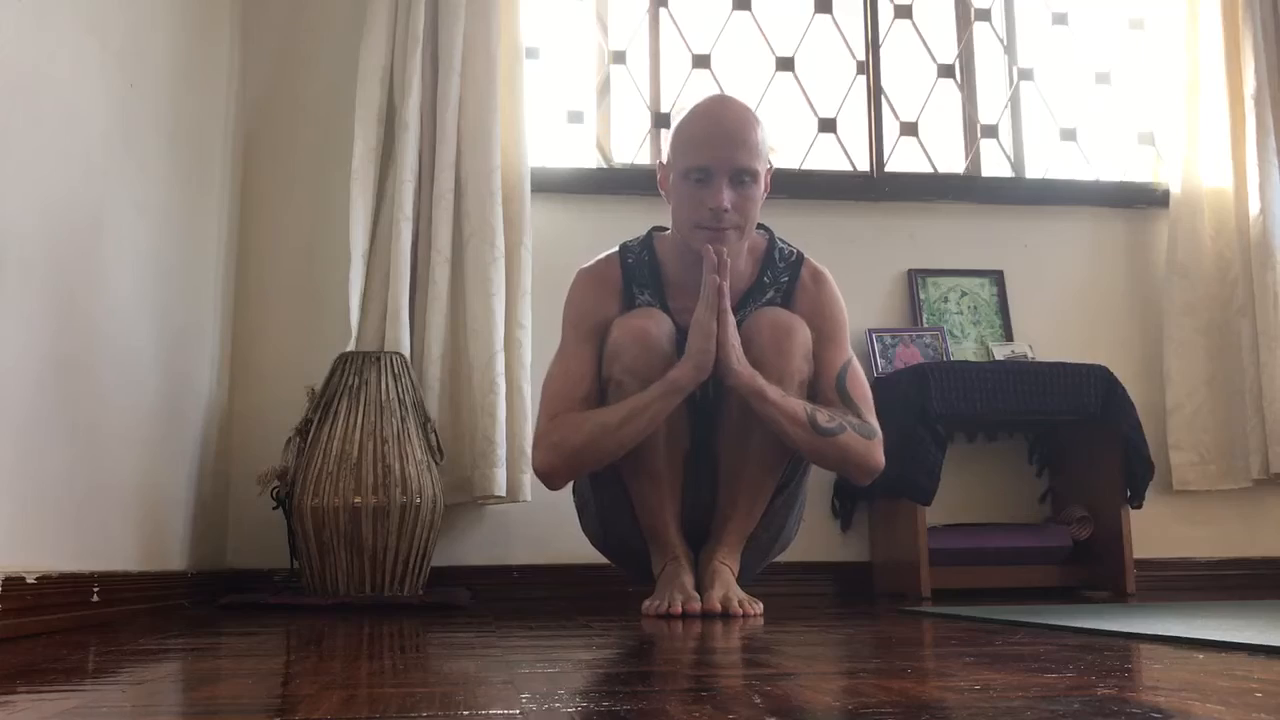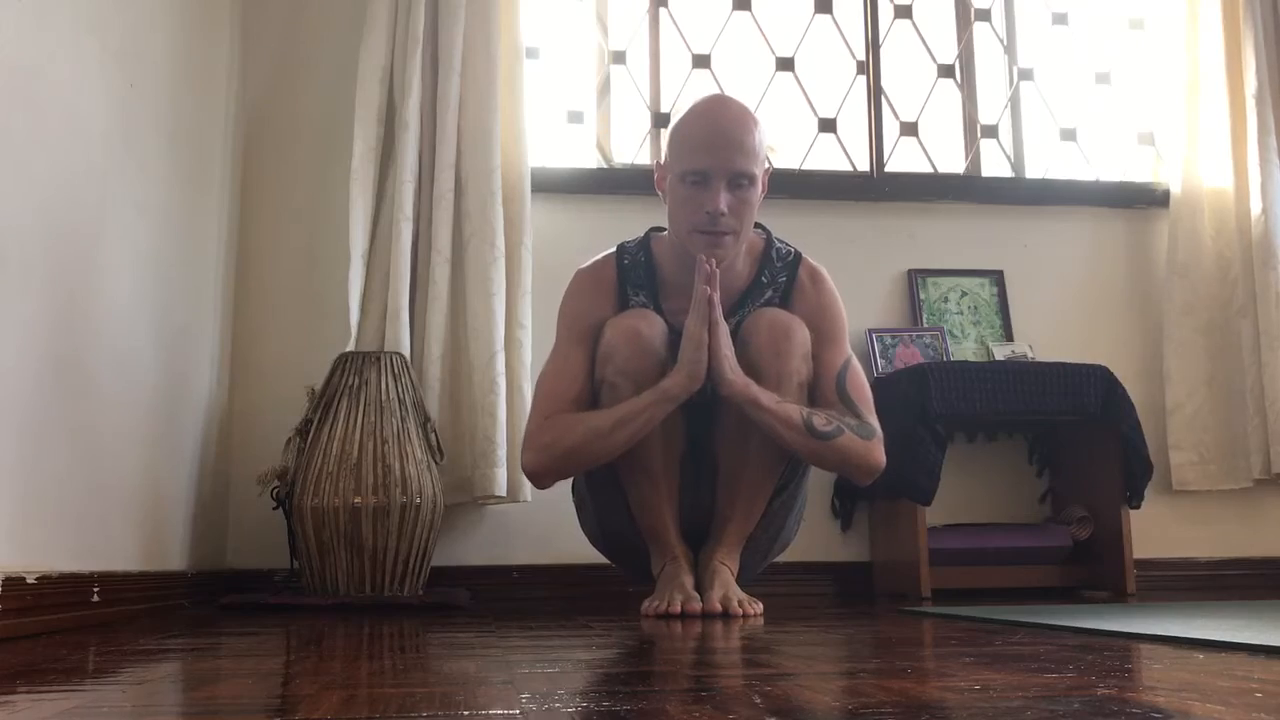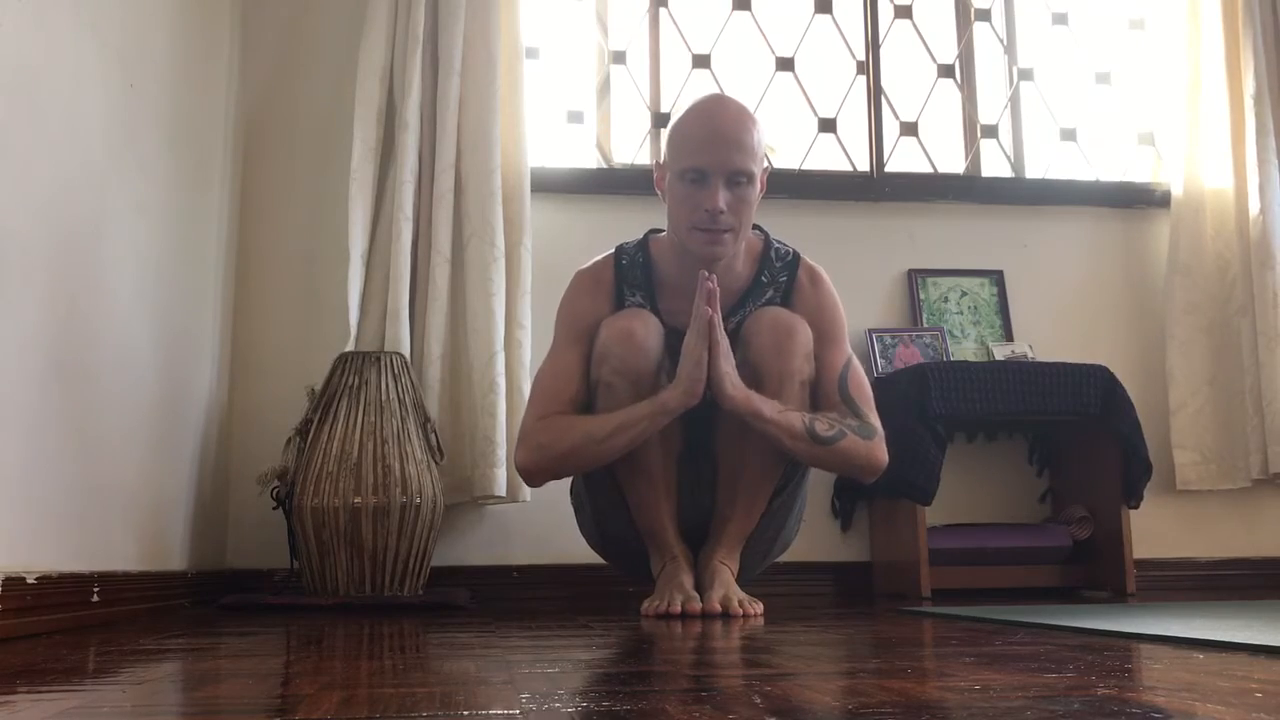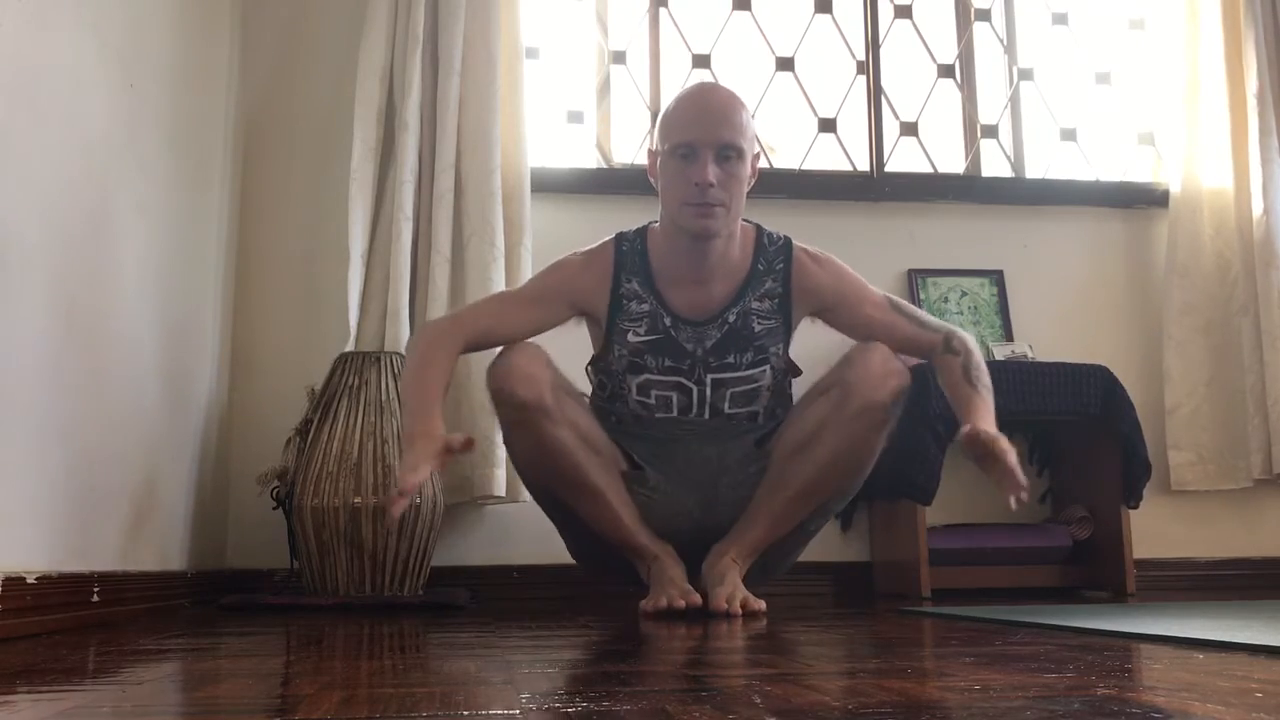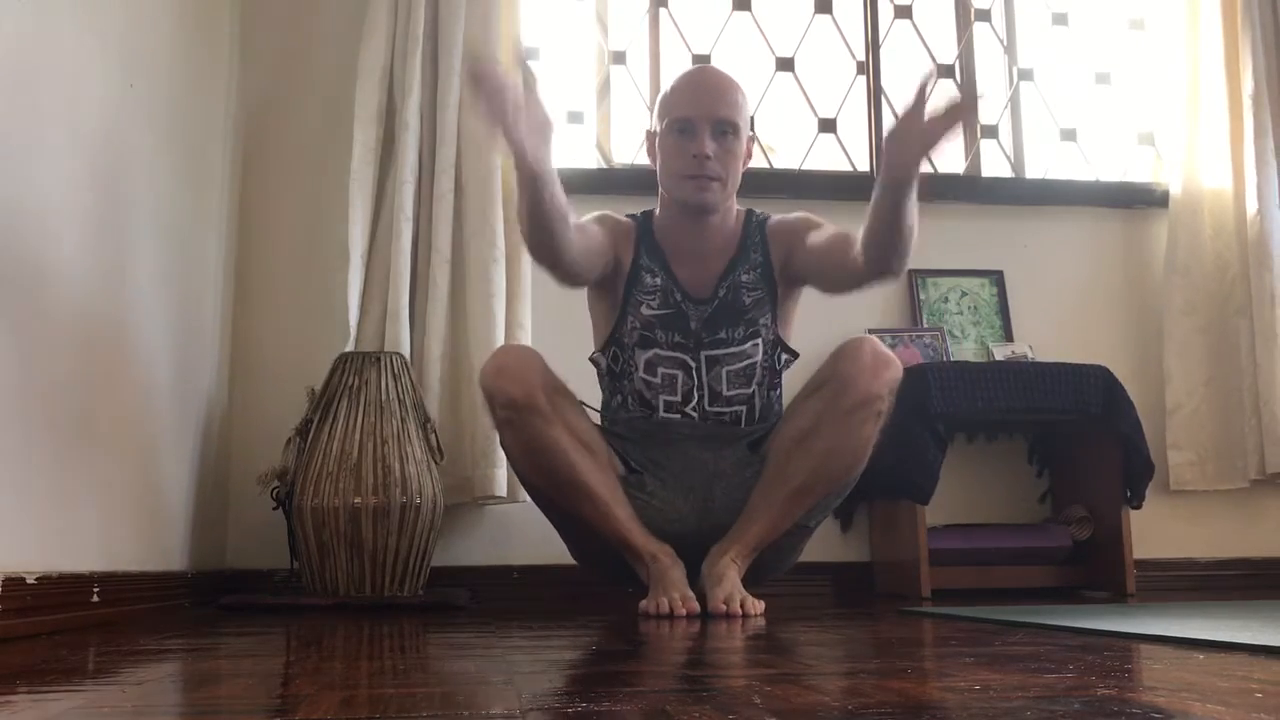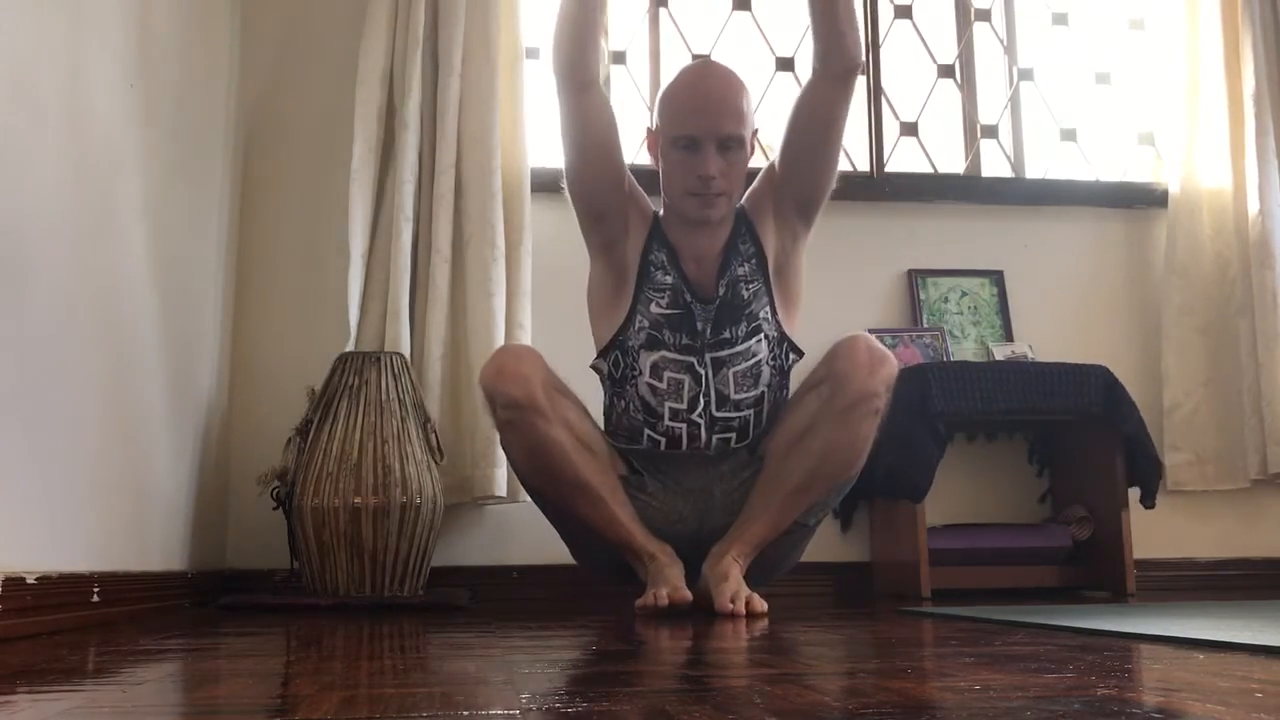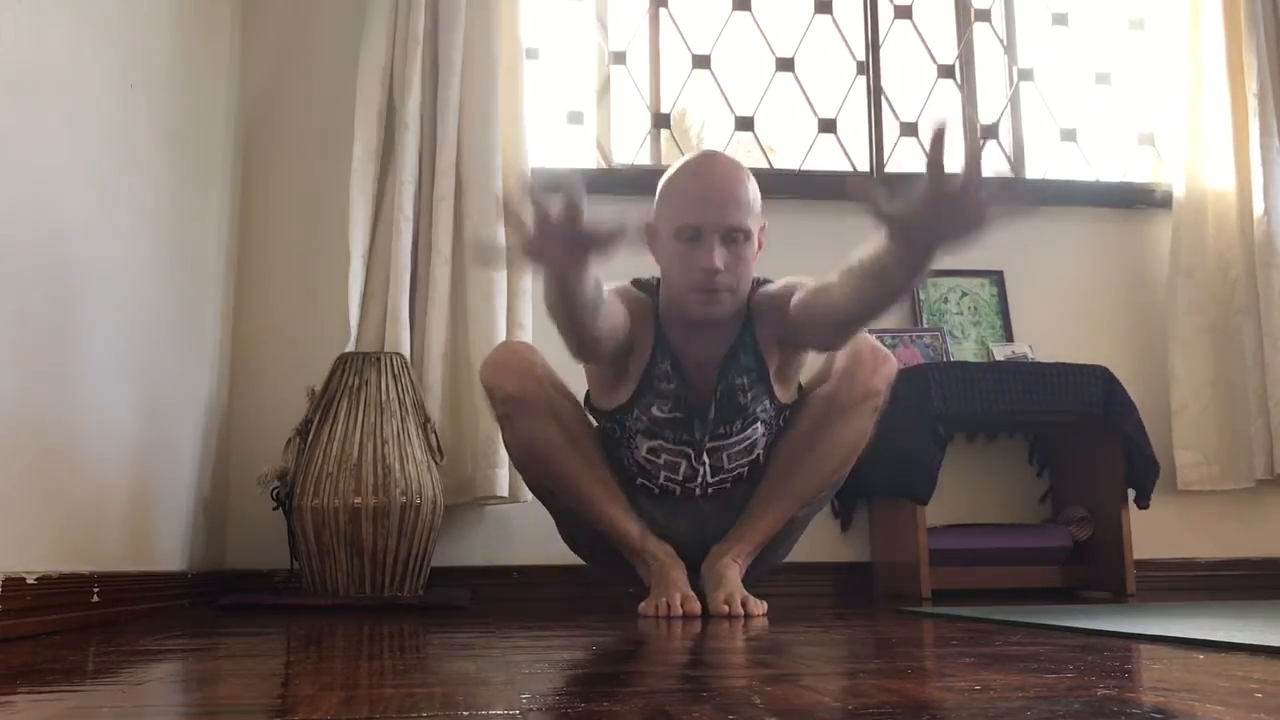
dt=0.7s
person 1, frame 1
left shoulder: (805, 285)
right shoulder: (605, 282)
left elbow: (867, 457)
right elbow: (551, 460)
left wrist: (744, 374)
right wrist: (684, 374)
left hip: (750, 520)
right hip: (636, 521)
left knee: (781, 331)
right knee: (638, 333)
left ankle: (723, 560)
right ankle: (670, 561)
person 1, frame 2
left shoulder: (804, 285)
right shoulder: (601, 283)
left elbow: (868, 455)
right elbow: (540, 458)
left wrist: (739, 384)
right wrist: (676, 382)
left hip: (751, 519)
right hip: (635, 520)
left knee: (781, 331)
right knee: (630, 334)
left ankle: (722, 560)
right ankle: (669, 562)
person 1, frame 3
left shoulder: (801, 285)
right shoulder: (601, 284)
left elbow: (870, 453)
right elbow: (534, 453)
left wrist: (743, 396)
right wrist: (673, 395)
left hip: (751, 521)
right hip: (633, 523)
left knee: (781, 331)
right knee: (627, 333)
left ankle: (722, 559)
right ankle: (668, 561)
person 1, frame 4
left shoulder: (797, 273)
right shoulder: (601, 273)
left elbow: (948, 342)
right elbow: (439, 335)
left wrist: (979, 421)
right wrist: (425, 429)
left hip: (757, 516)
right hip: (624, 516)
left knee: (880, 370)
right knee: (516, 372)
left ankle: (732, 558)
right ankle: (655, 560)
person 1, frame 5
left shoulder: (784, 244)
right shoulder: (619, 246)
left elbow: (872, 257)
right elbow: (561, 249)
left wrist: (895, 186)
right wrist: (533, 164)
left hip: (760, 510)
right hip: (629, 508)
left knee: (869, 366)
right knee: (509, 373)
left ankle: (733, 560)
right ankle: (655, 562)
person 1, frame 6
left shoulder: (776, 228)
right shoulder: (620, 234)
left elbow: (838, 69)
right elbow: (577, 81)
left hip: (759, 512)
right hip: (628, 513)
left knee: (865, 364)
right knee: (510, 374)
left ankle: (732, 557)
right ankle: (653, 558)
person 1, frame 7
left shoulder: (780, 317)
right shoulder: (626, 316)
left elbow: (850, 294)
right elbow: (585, 314)
left wrist: (912, 243)
right wrist: (566, 267)
left hip: (745, 524)
right hip: (623, 519)
left knee: (869, 365)
right knee: (508, 371)
left ankle: (733, 558)
right ankle: (654, 555)
